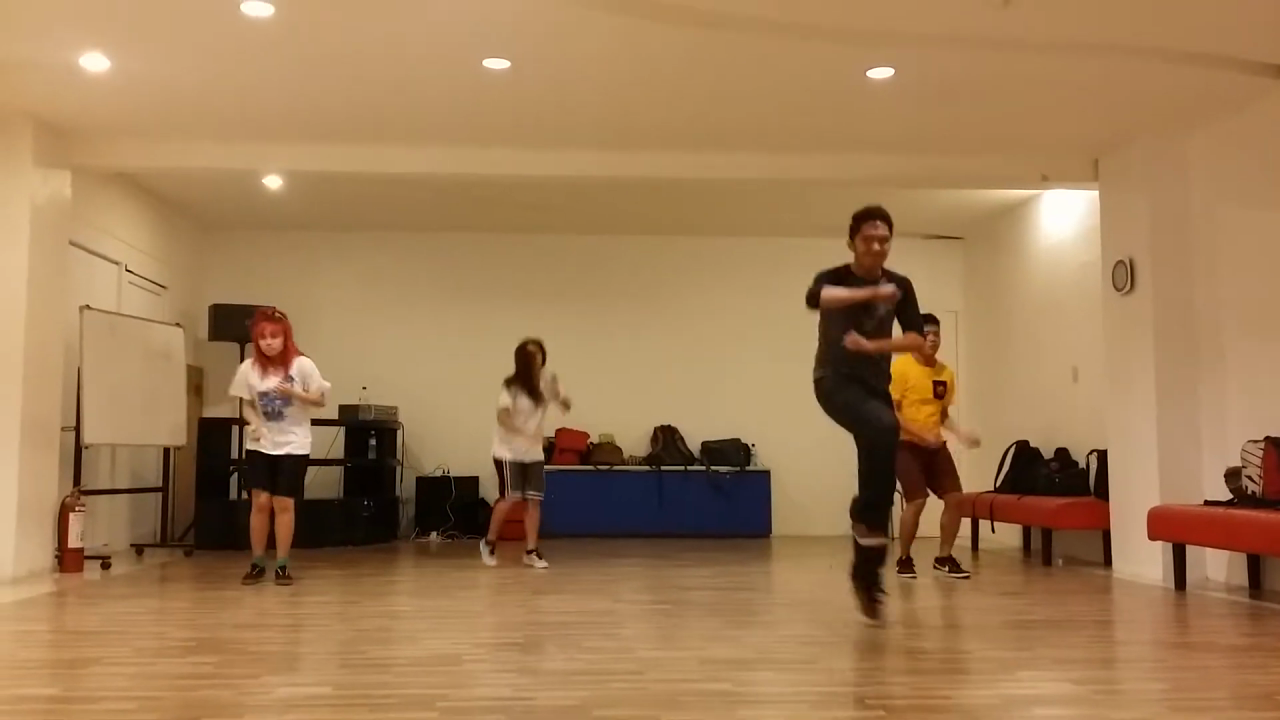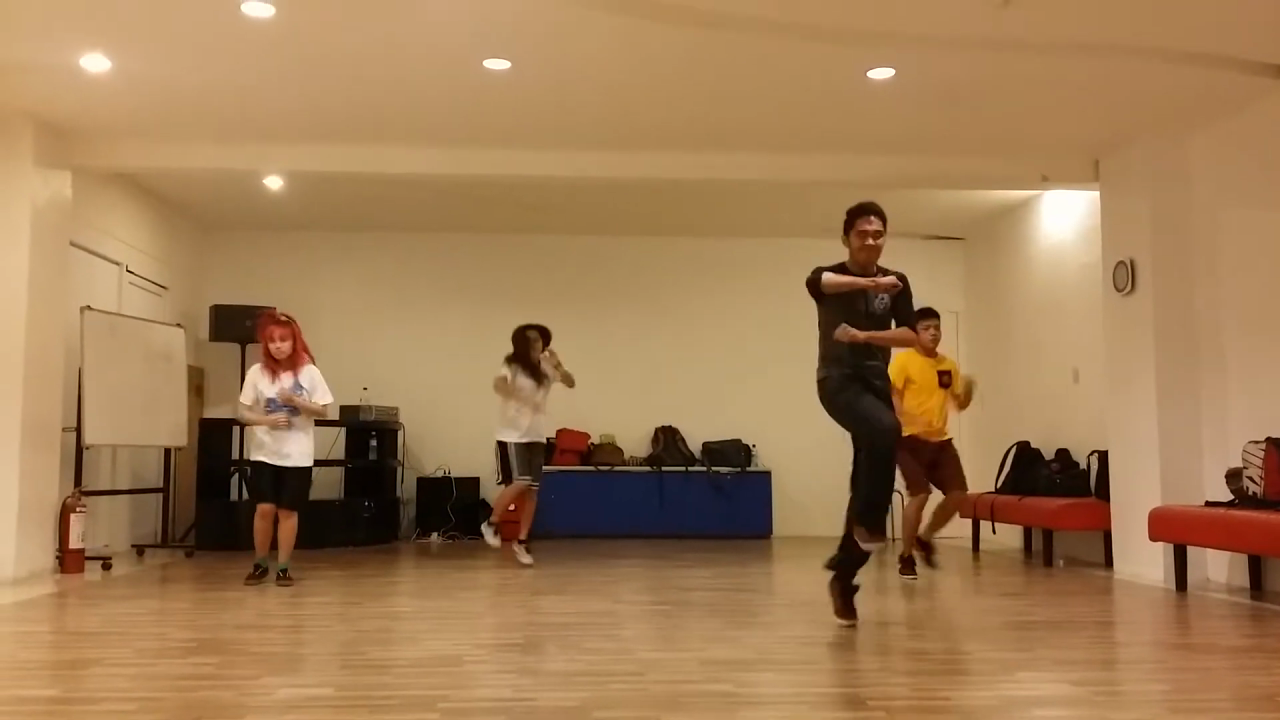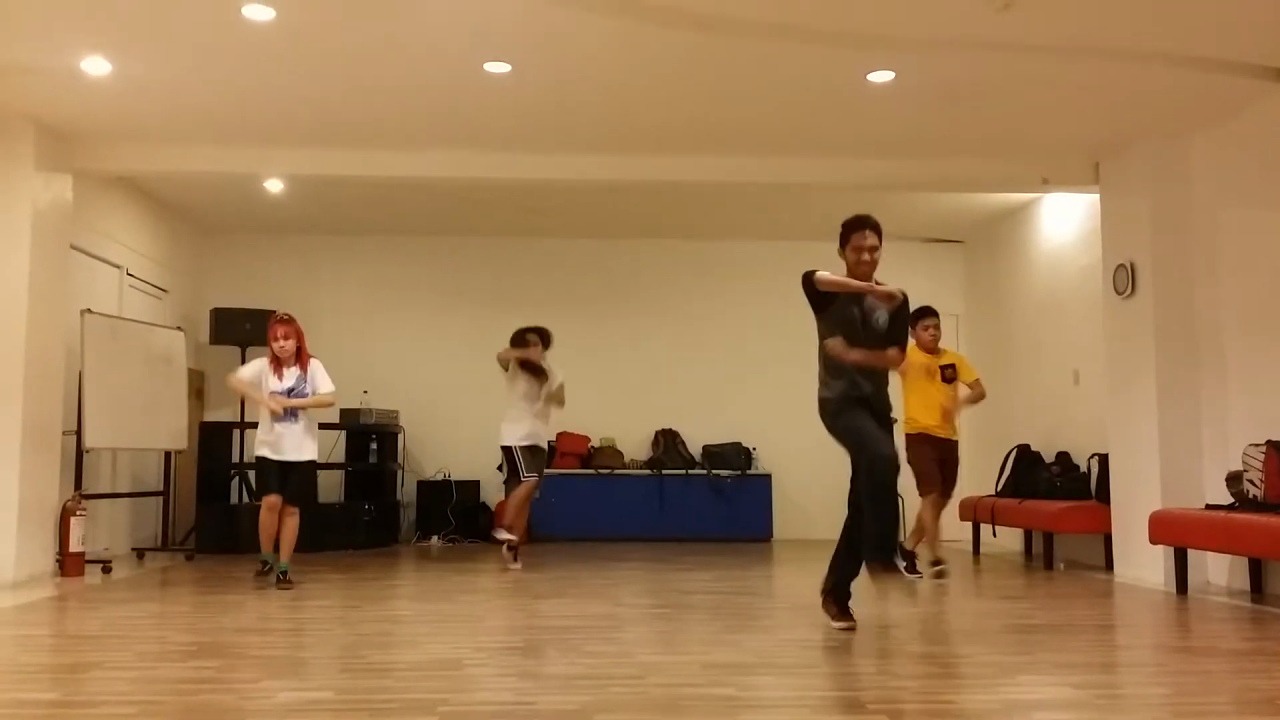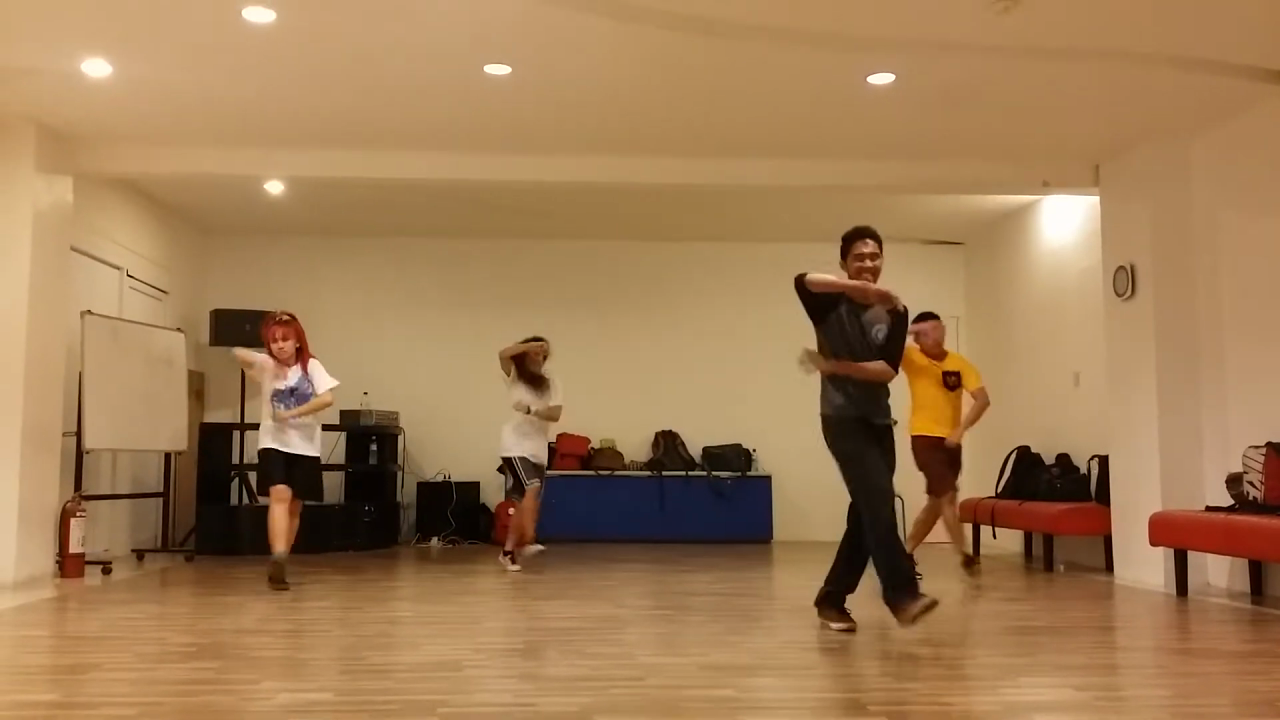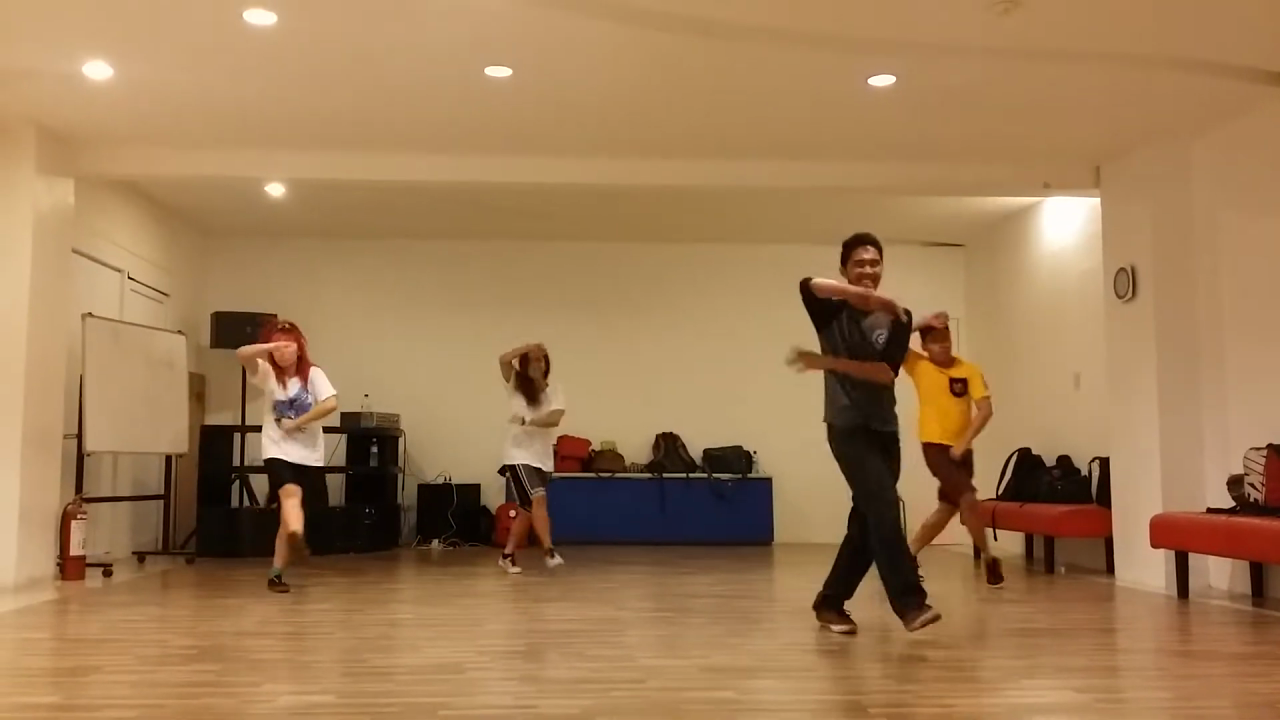
dt=0.1s
person 1, frame 1
left shoulder: (899, 285)
right shoulder: (833, 280)
left elbow: (917, 340)
right elbow: (816, 299)
left wrist: (872, 345)
right wrist: (871, 294)
left hip: (875, 383)
right hip: (836, 380)
right knee: (883, 428)
left ankle: (867, 580)
right ankle: (869, 515)
person 1, frame 2
left shoulder: (896, 282)
right shoulder: (832, 279)
left elbow: (910, 336)
right elbow: (820, 283)
left wrist: (862, 335)
right wrist: (870, 283)
left hip: (876, 383)
right hip: (838, 381)
right knee: (884, 429)
left ankle: (843, 578)
right ankle: (867, 519)
person 1, frame 3
left shoulder: (895, 301)
right shoulder: (831, 294)
left elbow: (895, 358)
right elbow: (813, 277)
left wrist: (851, 355)
right wrist: (871, 287)
left hip: (877, 404)
right hip: (839, 401)
left knee: (864, 500)
right knee: (883, 460)
left ankle: (834, 594)
right ankle: (881, 552)
person 1, frame 4
left shoulder: (894, 312)
right shoulder: (828, 304)
left elbow: (888, 370)
right elbow: (803, 281)
left wrist: (833, 365)
right wrist: (869, 290)
left hip: (878, 420)
right hip: (842, 418)
left knee: (865, 514)
right knee: (877, 498)
left ankle: (830, 600)
right ankle: (901, 594)
person 1, frame 5
left shoulder: (898, 318)
right shoulder: (831, 314)
left elbow: (885, 371)
right elbow: (810, 285)
left wrist: (826, 363)
right wrist: (868, 294)
left hip: (885, 428)
right hip: (848, 427)
left knee: (868, 522)
right knee: (883, 503)
left ankle: (830, 602)
right ankle: (908, 600)
person 2, frame 1
left shoulder: (301, 364)
right shoulder: (248, 368)
left elbow: (322, 397)
right elbow: (241, 401)
left wrist: (293, 392)
right wrist: (251, 420)
left hip: (294, 445)
right hip: (260, 445)
left knee: (284, 503)
right knee: (260, 503)
left ankle: (282, 566)
right ankle: (257, 564)
person 2, frame 2
left shoulder: (309, 371)
right shoulder: (257, 373)
left elbow: (323, 412)
right elbow: (244, 413)
left wrist: (297, 402)
right wrist: (266, 420)
left hip: (297, 456)
right hip: (264, 453)
left knee: (288, 512)
right knee: (265, 510)
left ankle: (283, 568)
right ankle: (260, 565)
person 2, frame 3
left shoulder: (312, 366)
right shoulder: (263, 367)
left elbow: (329, 399)
right elbow: (234, 381)
left wrist: (290, 402)
right wrist: (260, 398)
left hip: (302, 450)
right hip: (269, 448)
left knee: (291, 509)
right knee: (271, 502)
left ankle: (283, 570)
right ankle: (266, 559)
person 2, frame 4
left shoulder: (312, 366)
right shoulder: (265, 364)
left elbow: (328, 398)
right elbow: (238, 353)
left wrist: (292, 412)
right wrist: (266, 364)
left hip: (306, 448)
right hip: (273, 445)
left knee: (294, 507)
right knee: (281, 495)
left ankle: (280, 567)
right ankle: (277, 560)
person 2, frame 5
left shoulder: (313, 374)
right shoulder: (267, 373)
left elbow: (331, 404)
right elbow: (242, 355)
left wrist: (297, 423)
right wrist: (270, 347)
left hip: (310, 455)
right hip: (278, 452)
left knee: (288, 514)
right knee: (291, 494)
left ankle: (276, 573)
right ankle: (297, 537)
person 3, frame 1
left shoulder: (945, 373)
right shoulder: (901, 368)
left wrist: (962, 435)
right wrist: (918, 434)
left hip: (935, 445)
right hip: (905, 444)
left knee: (954, 497)
right knee: (917, 500)
left ankle: (944, 557)
right ankle: (904, 558)
person 3, frame 2
left shoulder: (949, 365)
right shoulder: (903, 360)
left elbow: (960, 404)
right elbow: (889, 396)
left wrist: (968, 391)
right wrist: (910, 421)
left hip: (940, 440)
right hip: (911, 439)
left knee: (957, 495)
right knee: (919, 495)
left ankle: (924, 539)
right ankle: (906, 556)
person 3, frame 3
left shoulder: (954, 359)
right shoulder: (907, 355)
left elbow: (979, 391)
left wrist: (961, 400)
left hip: (948, 437)
right hip: (919, 435)
left knee: (941, 498)
right knee: (931, 495)
left ankle: (909, 548)
right ankle: (935, 557)
person 3, frame 4
left shoulder: (960, 363)
right shoulder: (910, 358)
left elbow: (983, 399)
left wrist: (961, 429)
right wrist: (918, 328)
left hip: (952, 440)
right hip: (925, 438)
left knee: (938, 501)
right knee: (948, 494)
left ankle: (906, 551)
right ankle: (964, 555)
person 3, frame 5
left shoulder: (970, 370)
right shoulder: (919, 366)
left elbow: (985, 410)
left wrist: (964, 441)
right wrist: (925, 324)
left hip: (961, 450)
right hip: (935, 447)
left knee: (949, 507)
right knee: (968, 499)
left ankle: (909, 554)
right ankle: (990, 560)
person 4, frame 1
left shoulder: (546, 382)
right shoulder: (512, 386)
left elbow: (566, 407)
right elbow: (502, 418)
left wrist: (558, 396)
right wrist: (523, 434)
left hip: (534, 452)
right hip: (508, 451)
left knee: (534, 500)
right knee: (511, 499)
left ankle: (531, 550)
right ankle: (488, 541)
person 4, frame 2
left shoulder: (547, 365)
right shoulder: (512, 365)
left elbow: (571, 383)
right elbow: (499, 385)
left wrist: (558, 365)
right wrist: (522, 398)
left hip: (536, 436)
right hip: (512, 435)
left knee: (532, 490)
right knee: (519, 484)
left ankle: (522, 541)
right ankle: (491, 523)
person 4, frame 3
left shoulder: (549, 372)
right shoulder: (514, 369)
left elbow: (560, 400)
right elbow: (501, 356)
left wrist: (549, 393)
right wrist: (528, 354)
left hip: (538, 439)
right hip: (515, 436)
left knee: (526, 493)
right knee: (529, 482)
left ankle: (513, 545)
right ankle: (505, 526)
person 4, frame 4
left shoulder: (551, 384)
right shoulder: (515, 376)
left elbow: (555, 416)
right elbow: (503, 354)
left wrist: (531, 410)
right wrist: (530, 346)
left hip: (537, 450)
right hip: (515, 448)
left knee: (523, 500)
right knee: (531, 489)
left ankle: (509, 551)
right ankle: (528, 541)
person 4, frame 5
left shoulder: (553, 390)
right shoulder: (516, 384)
left elbow: (554, 420)
right elbow: (504, 360)
left wrist: (525, 420)
right wrist: (528, 348)
left hip: (542, 458)
right hip: (518, 455)
left knee: (527, 509)
right knee: (537, 500)
left ankle: (507, 555)
right ankle: (550, 551)
